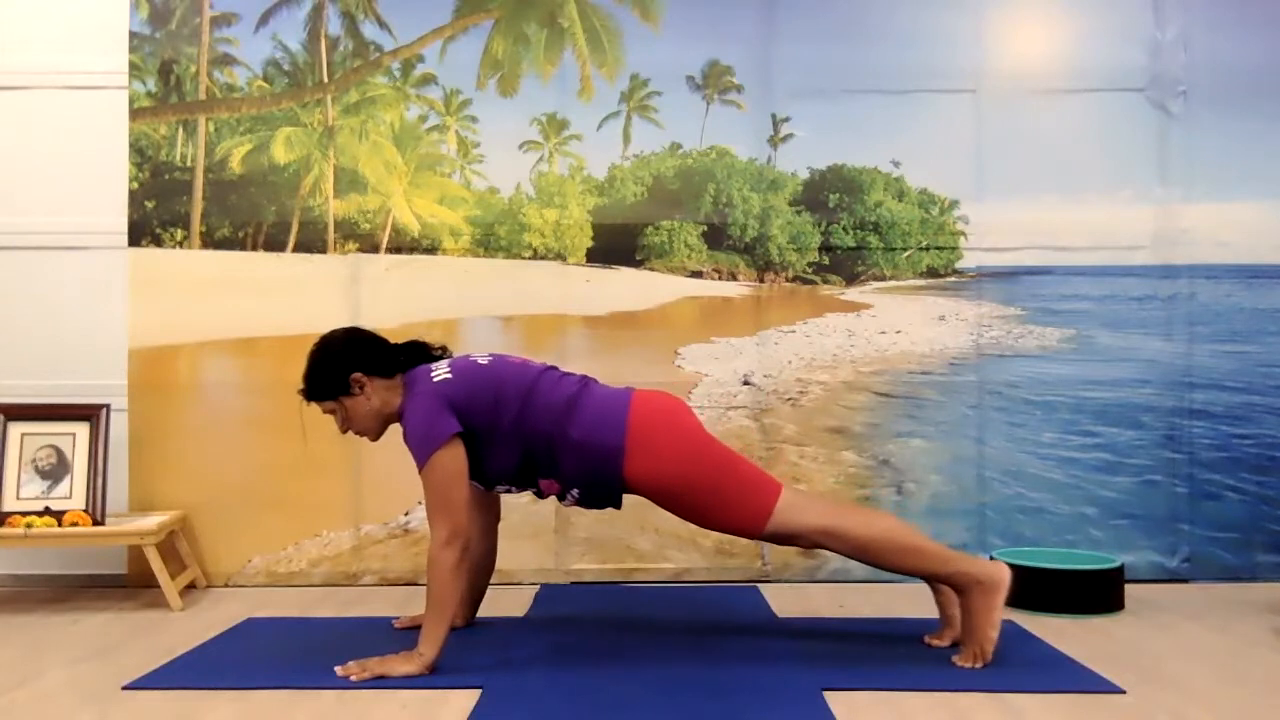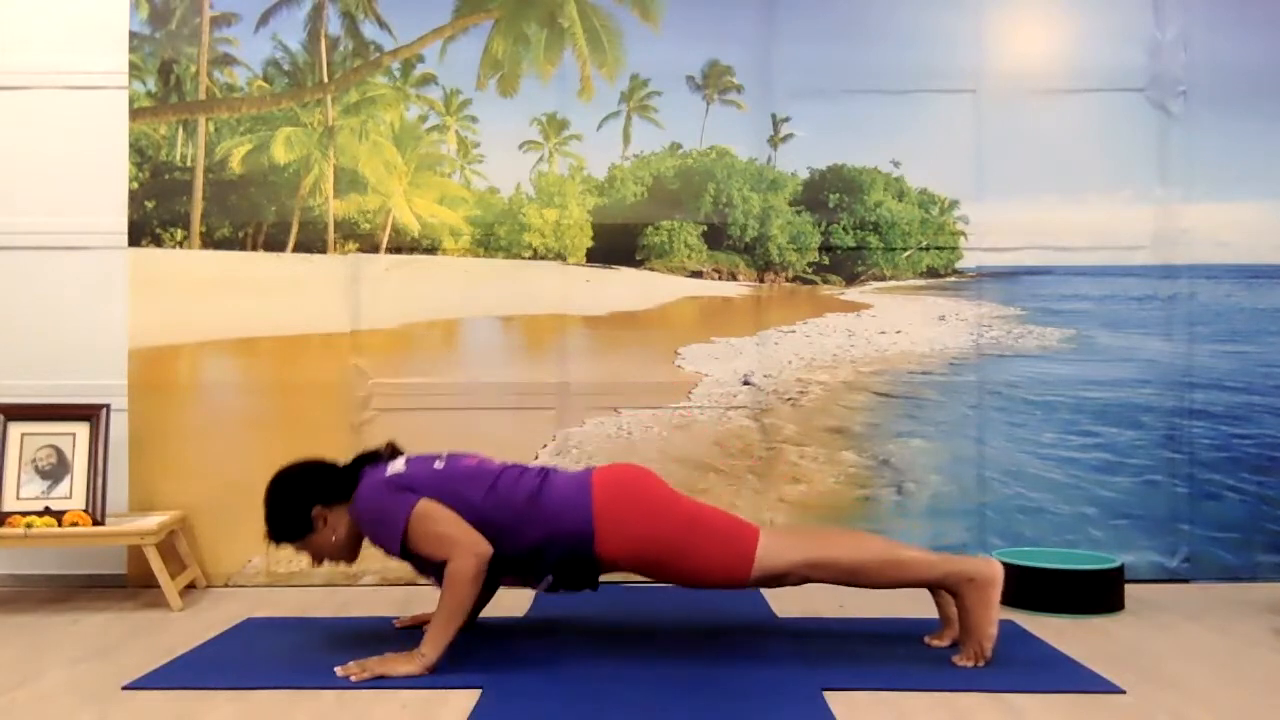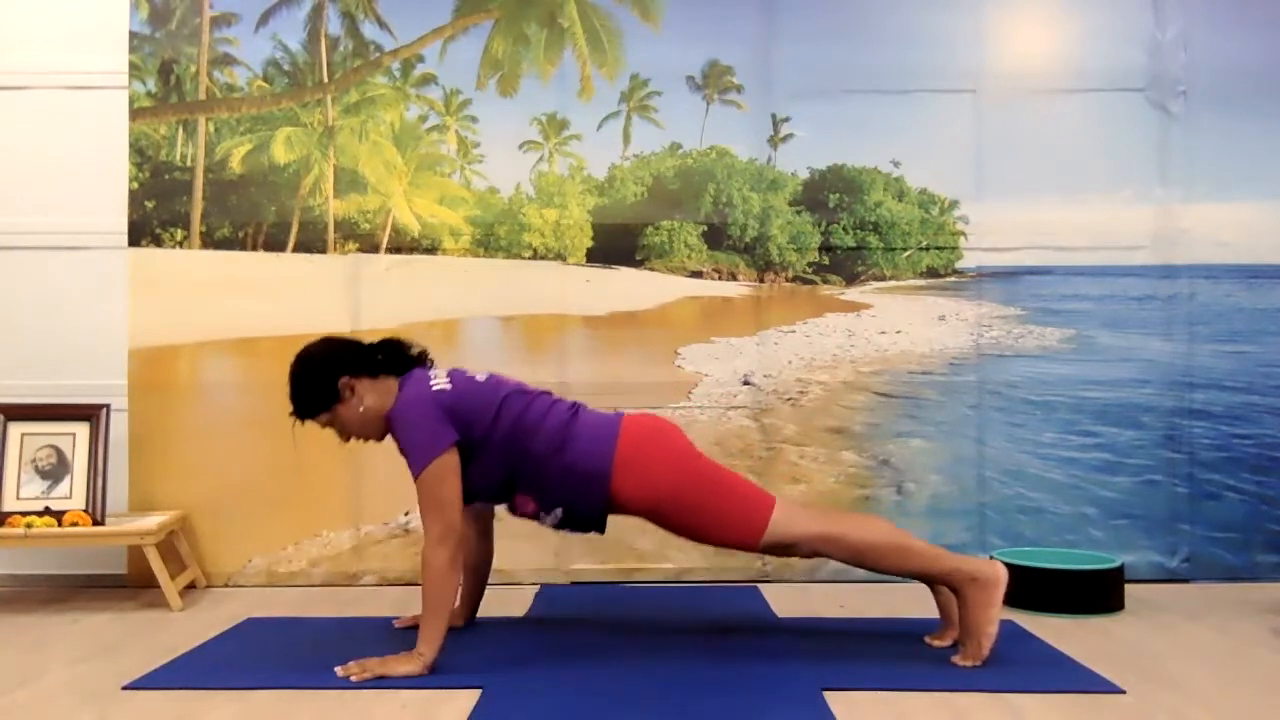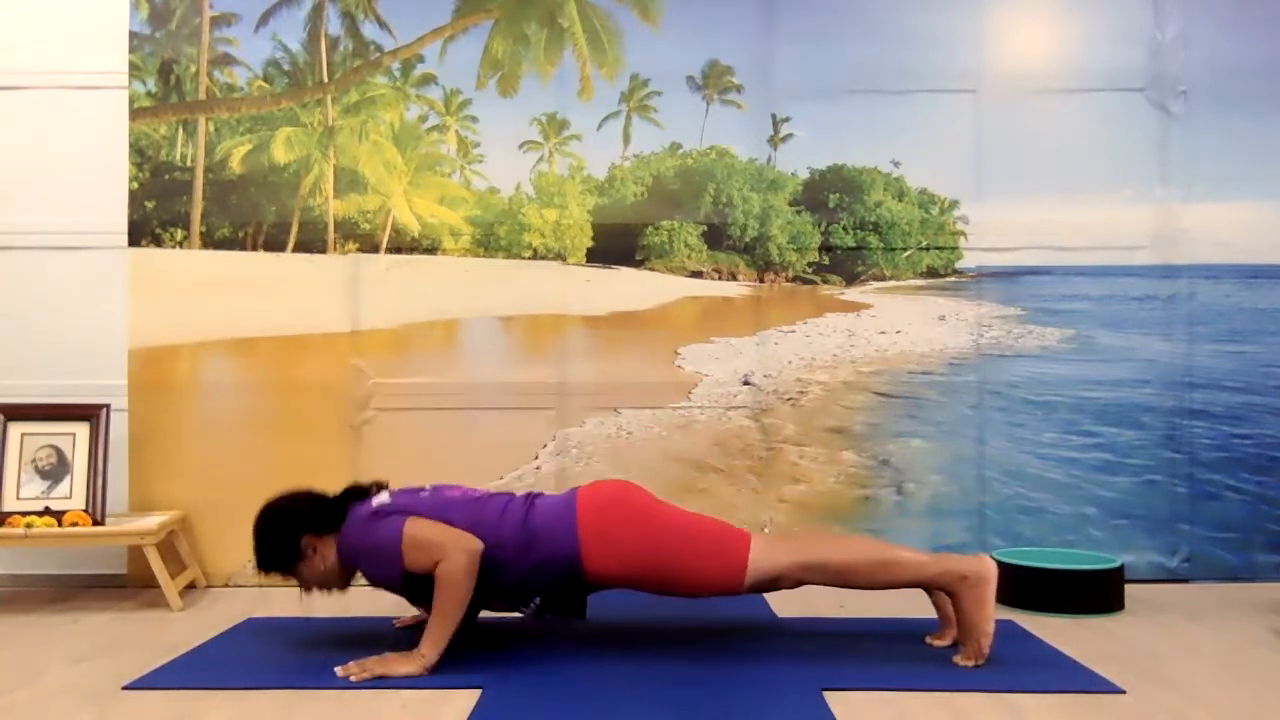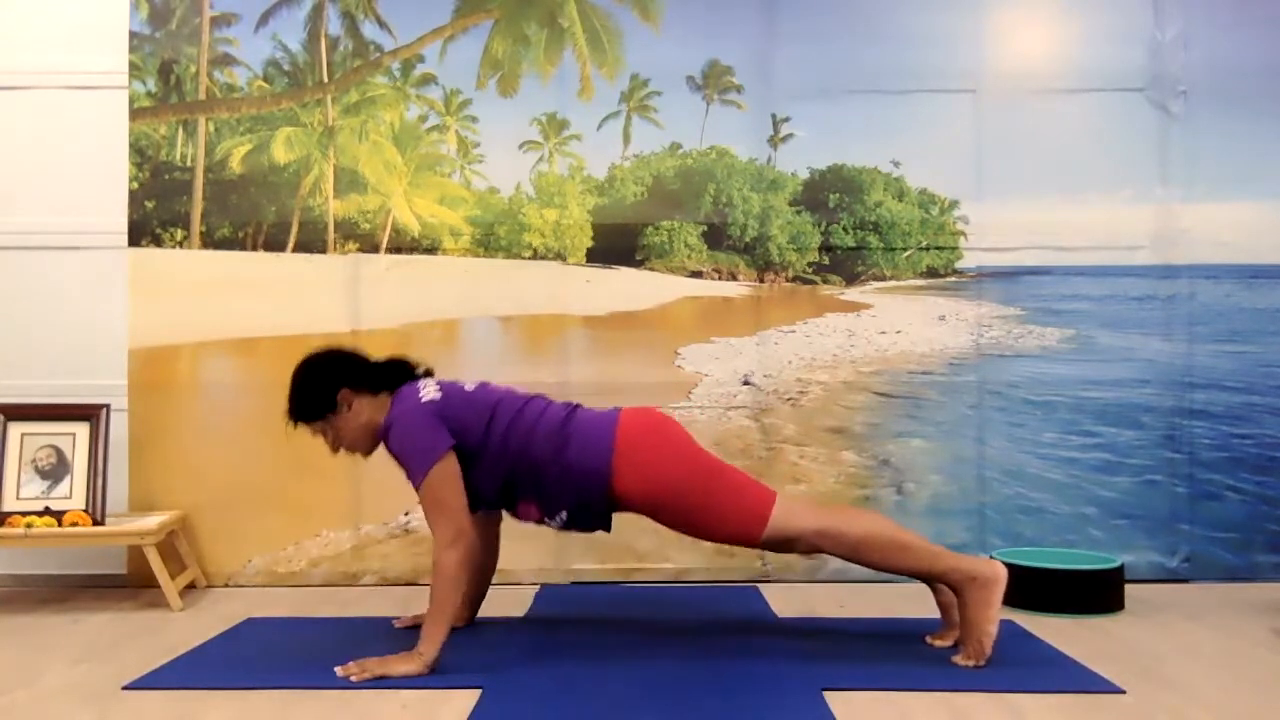
dt=1s
person 1, frame 1
left shoulder: (422, 405)
right shoulder: (446, 387)
left elbow: (450, 537)
right elbow: (483, 518)
left wrist: (422, 652)
right wrist: (460, 612)
left hip: (646, 444)
right hip: (641, 428)
left knee: (804, 521)
right knee: (795, 520)
left ankle: (972, 575)
right ankle: (945, 576)
person 1, frame 2
left shoulder: (373, 505)
right shoulder: (396, 480)
left elbow: (473, 552)
left wrist: (426, 652)
right wrist: (456, 612)
left hip: (614, 517)
right hip: (609, 500)
left knee: (789, 557)
right knee: (779, 556)
left ankle: (964, 573)
right ankle: (943, 577)
person 1, frame 3
left shoulder: (414, 406)
right shoulder: (434, 397)
left elbow: (443, 538)
right elbow: (476, 517)
left wrist: (422, 655)
right wrist: (463, 613)
left hip: (638, 464)
right hip: (633, 455)
left knee: (800, 530)
right knee: (788, 532)
left ankle: (971, 575)
right ankle: (948, 576)
person 1, frame 4
left shoulder: (362, 534)
right shoulder: (382, 507)
left elbow: (464, 552)
left wrist: (426, 652)
right wrist: (449, 613)
left hip: (603, 535)
right hip: (598, 517)
left knee: (784, 561)
right knee: (776, 558)
left ankle: (958, 572)
right ankle: (940, 575)
person 1, frame 5
left shoulder: (407, 418)
right shoulder: (424, 405)
left elbow: (459, 536)
right elbow: (484, 517)
left wrist: (423, 650)
right wrist: (459, 612)
left hip: (637, 459)
right hip: (631, 447)
left knee: (798, 527)
right knee: (792, 525)
left ankle: (966, 572)
right ankle: (944, 577)
